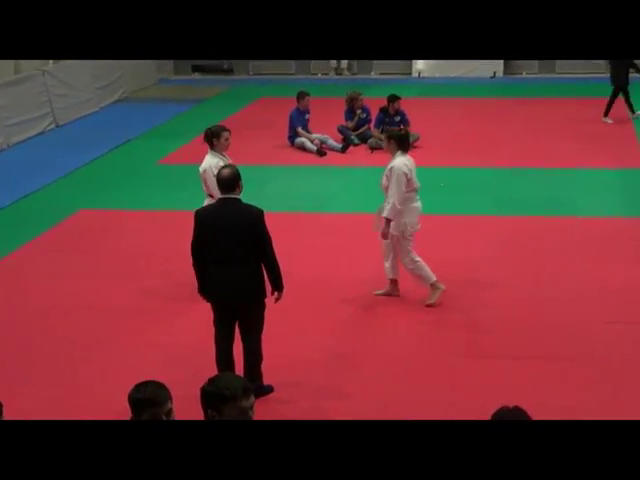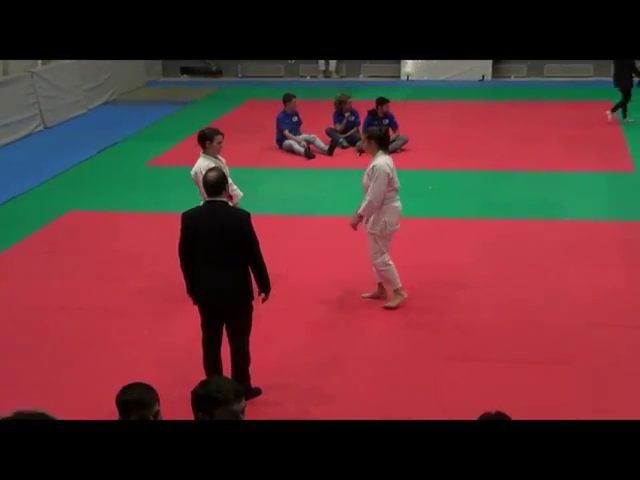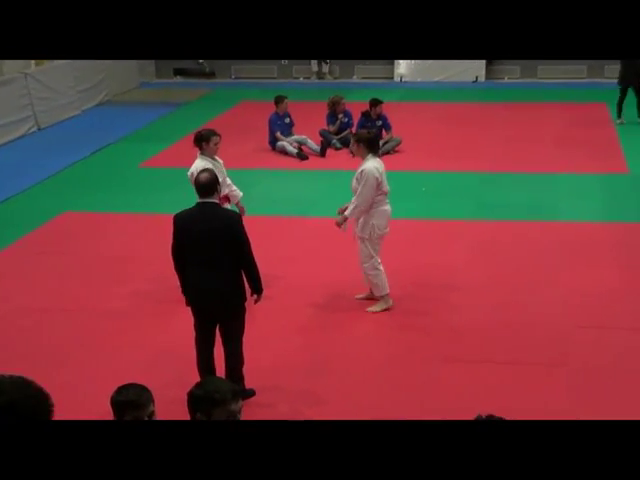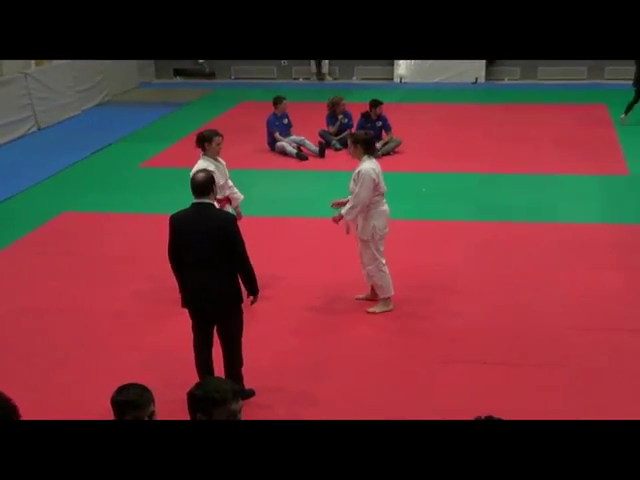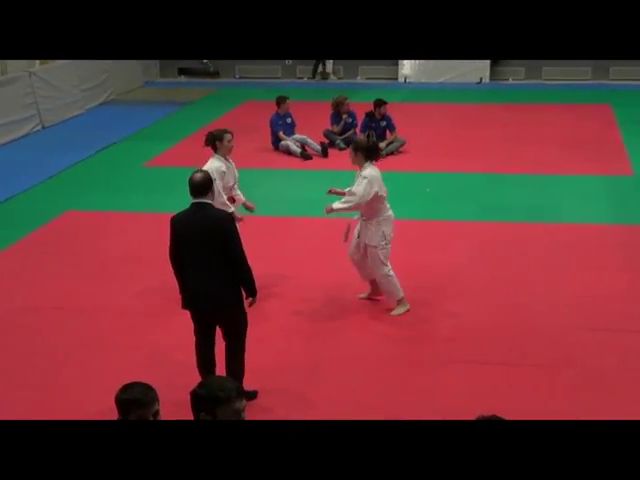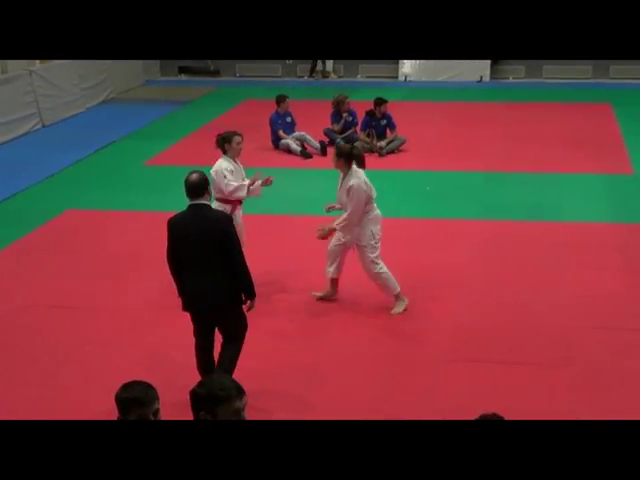
dt=0.2s
person 1, frame 1
left shoulder: (203, 215)
right shoulder: (253, 214)
left elbow: (197, 255)
right elbow: (266, 253)
left wrist: (203, 285)
right wrist: (277, 283)
left hip: (218, 287)
right hip: (249, 287)
left knee: (223, 337)
right knee: (251, 337)
right ankle: (253, 385)
person 1, frame 2
left shoulder: (189, 218)
right shoulder: (239, 217)
left elbow: (185, 257)
right elbow: (253, 254)
left wrist: (191, 286)
right wrist: (264, 285)
left hip: (205, 290)
right hip: (236, 290)
left knee: (210, 339)
right knee: (239, 339)
right ankle: (241, 388)
person 1, frame 3
left shoulder: (181, 219)
right shoulder: (230, 218)
left elbow: (178, 258)
right elbow: (245, 256)
left wrist: (186, 286)
right wrist: (256, 286)
left hip: (197, 291)
right hip: (228, 291)
left knee: (204, 341)
right knee: (232, 341)
person 1, frame 4
left shoulder: (177, 220)
right shoulder: (225, 219)
left elbow: (174, 258)
right elbow: (240, 258)
left wrist: (185, 286)
right wrist: (252, 288)
left hip: (194, 292)
right hip: (224, 292)
left knee: (202, 341)
right knee: (231, 341)
person 1, frame 5
left shoulder: (177, 222)
right shoulder: (224, 219)
left elbow: (176, 261)
right elbow: (238, 260)
left wrist: (186, 288)
right wrist: (250, 290)
left hip: (194, 293)
right hip: (224, 292)
left knee: (203, 341)
right knee: (235, 337)
person 1, frame 6
left shoulder: (175, 223)
right shoulder: (222, 219)
left elbow: (173, 261)
right elbow: (237, 259)
left wrist: (184, 289)
right wrist: (249, 292)
left hip: (194, 293)
right hip: (223, 293)
left knee: (203, 341)
right knee: (234, 335)
person 2, frame 1
left shoulder: (397, 166)
right shoulder: (404, 159)
left elbow: (395, 198)
left wrist: (386, 222)
left hip: (404, 214)
right hip: (405, 210)
left knee: (407, 256)
right knee: (390, 249)
left ankle: (435, 286)
right ankle: (393, 287)
person 2, frame 2
left shoulder: (379, 165)
right shoulder: (383, 159)
left elbow: (374, 196)
left wrist: (359, 216)
right wrist: (364, 211)
left hip: (384, 213)
right hip: (384, 210)
left knee: (380, 255)
right knee: (377, 253)
left ankle: (398, 293)
right ankle: (381, 290)
person 2, frame 3
left shoulder: (369, 169)
right shoulder: (373, 162)
left elbow: (363, 199)
left wrist: (345, 217)
right wrist: (349, 206)
left hip: (374, 216)
right hip: (374, 214)
left knee: (370, 259)
right knee: (366, 256)
left ankle: (384, 299)
right ankle: (374, 292)
person 2, frame 4
left shoulder: (366, 170)
right shoulder: (368, 163)
left elbow: (359, 199)
left wrist: (341, 214)
right wrist: (345, 202)
left hip: (373, 218)
right hip: (369, 215)
left knee: (374, 260)
right knee: (367, 258)
left ankle: (386, 300)
right ankle: (375, 293)
person 2, frame 5
left shoulder: (369, 176)
right shoulder: (366, 170)
left elbow: (356, 198)
left wrist: (334, 206)
right wrist: (342, 191)
left hip: (379, 223)
right hip: (368, 221)
left knee: (380, 265)
right knee: (357, 256)
left ankle: (401, 302)
right ankle: (375, 288)
person 2, frame 6
left shoulder: (356, 183)
right shoulder: (348, 173)
left elbow: (352, 215)
left wrist: (331, 229)
right wrist: (337, 205)
left hip: (366, 223)
right hip: (353, 221)
left knee: (373, 265)
right knee: (334, 251)
left ankle: (400, 299)
right ankle: (332, 291)
